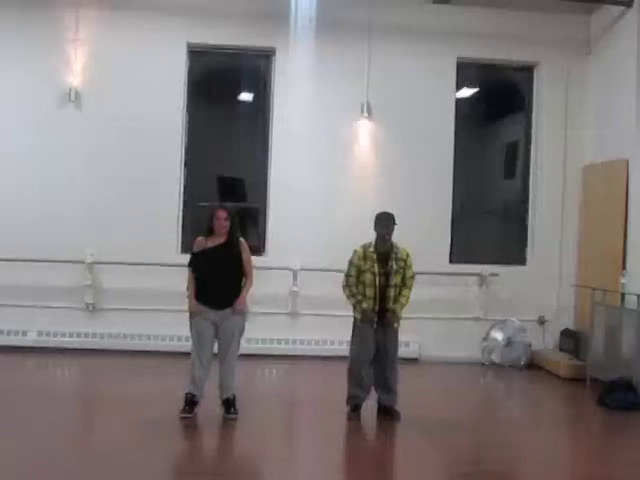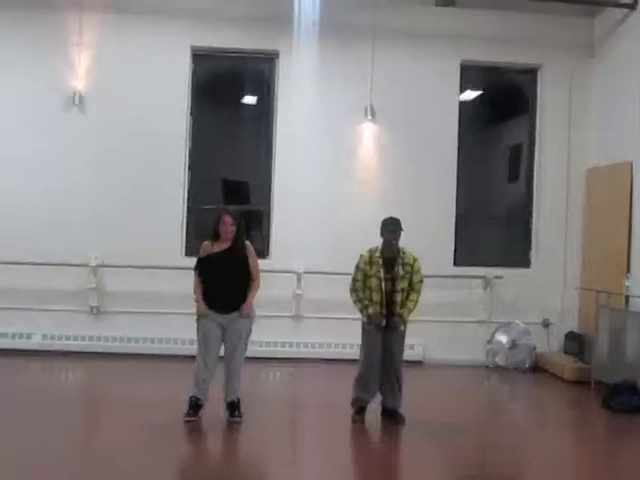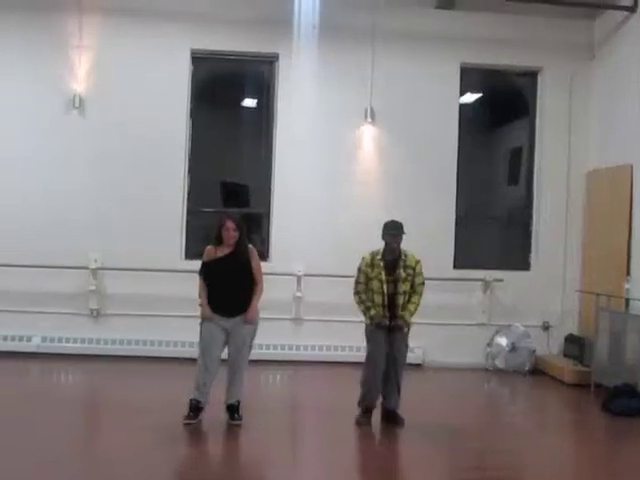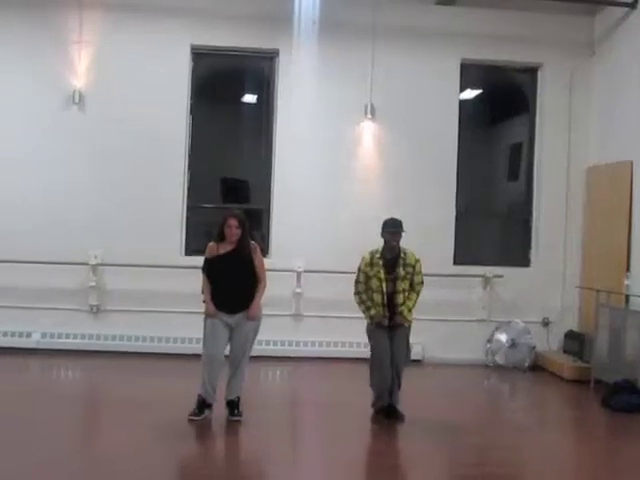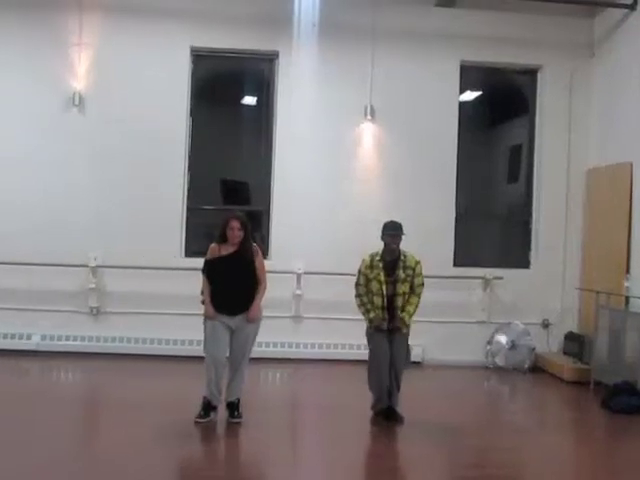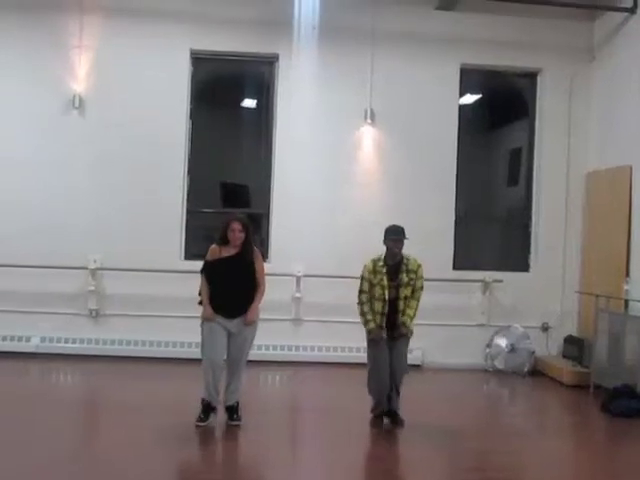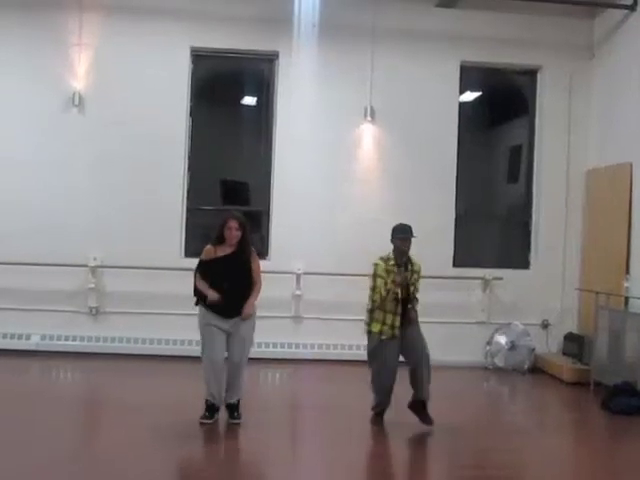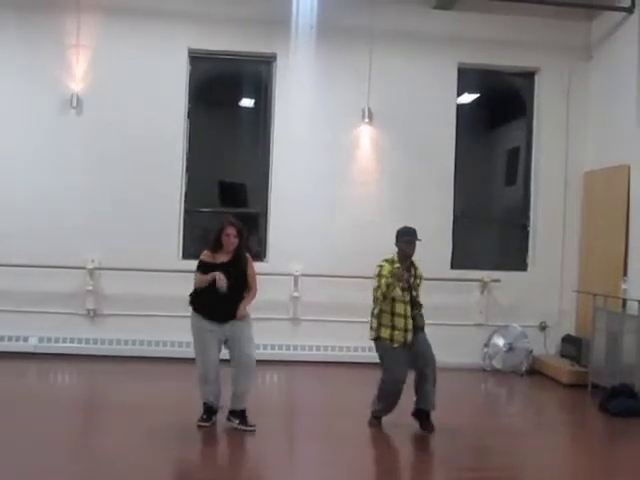
dt=0.2s
person 1, frame 1
left shoulder: (239, 244)
right shoulder: (201, 243)
left elbow: (248, 275)
right elbow: (192, 273)
left wrist: (243, 297)
right wrist: (191, 299)
left hip: (232, 308)
right hip: (203, 308)
left knee: (229, 354)
right knee: (200, 353)
left ankle: (228, 398)
right ankle: (192, 397)
person 1, frame 2
left shoulder: (245, 248)
right shoulder: (207, 247)
left elbow: (255, 279)
right elbow: (198, 277)
left wrist: (249, 301)
right wrist: (199, 302)
left hip: (238, 312)
right hip: (210, 312)
left knee: (235, 357)
right knee: (206, 356)
left ankle: (233, 401)
right ankle: (197, 400)
person 1, frame 3
left shoulder: (249, 252)
right shoulder: (211, 252)
left elbow: (259, 284)
right elbow: (203, 281)
left wrist: (253, 307)
right wrist: (204, 305)
left hip: (243, 316)
right hip: (215, 316)
left knee: (238, 361)
right knee: (207, 359)
left ankle: (234, 404)
right ankle: (197, 403)
person 1, frame 4
left shoulder: (252, 249)
right shoulder: (213, 248)
left elbow: (262, 280)
right elbow: (206, 278)
left wrist: (256, 304)
right wrist: (208, 302)
left hip: (246, 313)
right hip: (218, 312)
left knee: (240, 358)
right knee: (211, 355)
left ankle: (234, 400)
right ankle: (205, 400)
person 1, frame 5
left shoulder: (253, 251)
right shoulder: (214, 250)
left elbow: (262, 282)
right elbow: (206, 279)
left wrist: (256, 306)
right wrist: (207, 304)
left hip: (246, 314)
right hip: (218, 314)
left knee: (239, 360)
right knee: (214, 357)
left ankle: (233, 402)
right ankle: (211, 403)
person 1, frame 6
left shoulder: (253, 254)
right shoulder: (215, 251)
left elbow: (260, 285)
right elbow: (205, 280)
left wrist: (254, 309)
right wrist: (206, 305)
left hip: (243, 317)
right hip: (216, 316)
left knee: (237, 363)
right knee: (212, 360)
left ankle: (232, 405)
right ankle: (209, 404)
person 1, frame 7
left shoulder: (249, 253)
right shoulder: (210, 251)
left elbow: (257, 283)
right elbow: (199, 279)
left wrist: (250, 303)
right wrist: (208, 292)
left hip: (240, 315)
right hip: (212, 315)
left knee: (238, 361)
right knee: (213, 360)
left ankle: (233, 402)
right ankle: (212, 404)
person 1, frame 8
left shoulder: (244, 260)
right shoulder: (208, 256)
left elbow: (252, 289)
right elbow: (197, 283)
left wrist: (244, 305)
right wrist: (214, 276)
left hip: (235, 319)
right hip: (205, 320)
left knee: (246, 360)
right knee: (208, 366)
left ankle: (238, 411)
right ankle: (210, 407)
person 2, frame 1
left shoulder: (403, 255)
right shoulder: (361, 253)
left elbow: (407, 285)
right elbow: (348, 284)
left wrist: (396, 310)
right wrist: (362, 307)
left hip: (389, 316)
right hip: (365, 316)
left knee: (388, 360)
right knee: (360, 359)
left ankle: (387, 404)
right ankle: (355, 403)
person 2, frame 2
left shoulder: (410, 260)
right shoulder: (367, 258)
left elbow: (416, 289)
right elbow: (356, 289)
left wrist: (403, 314)
right wrist: (368, 312)
left hip: (396, 320)
right hip: (373, 320)
left knee: (394, 363)
right knee: (369, 361)
left ankle: (391, 407)
right ankle: (360, 405)
person 2, frame 3
left shoulder: (413, 262)
right shoulder: (369, 261)
left elbow: (417, 291)
right elbow: (359, 291)
left wrist: (405, 317)
right wrist: (371, 314)
left hip: (399, 322)
right hip: (376, 321)
left knee: (396, 365)
right knee: (375, 362)
left ankle: (390, 409)
right ankle: (366, 407)
person 2, frame 4
left shoulder: (412, 260)
right shoulder: (369, 260)
left elbow: (416, 290)
right elbow: (360, 291)
left wrist: (404, 313)
right wrist: (372, 314)
left hip: (400, 320)
right hip: (377, 320)
left knee: (397, 362)
right knee: (380, 361)
left ankle: (391, 404)
right ankle: (380, 405)
person 2, frame 5
left shoulder: (412, 263)
right shoulder: (368, 263)
left elbow: (416, 293)
right elbow: (360, 293)
left wrist: (404, 318)
right wrist: (371, 317)
left hip: (399, 323)
right hip: (377, 322)
left knee: (397, 365)
right knee: (379, 364)
left ankle: (391, 406)
right ankle: (380, 407)
person 2, frame 6
left shoulder: (414, 267)
right shoulder: (371, 267)
left elbow: (415, 297)
right elbow: (363, 300)
left wrist: (406, 323)
right wrist: (371, 326)
left hip: (400, 327)
right hip: (378, 328)
left knee: (397, 369)
right knee: (378, 370)
left ankle: (392, 409)
right ankle: (379, 410)
person 2, frame 7
left shoulder: (415, 266)
right shoulder: (382, 265)
right elbow: (377, 298)
left wrist: (412, 308)
right wrist: (395, 283)
left hip: (406, 321)
right hip: (383, 325)
left knee: (421, 358)
right knee: (384, 369)
left ankle: (419, 402)
right ankle: (379, 408)
person 2, frame 8
left shoulder: (416, 271)
right shoulder: (386, 267)
right elbow: (379, 297)
left wrist: (418, 313)
right wrist: (394, 281)
left hip: (412, 328)
right hip: (388, 331)
left knee: (428, 364)
right knee: (395, 376)
left ankle: (423, 411)
right ankle: (378, 412)
